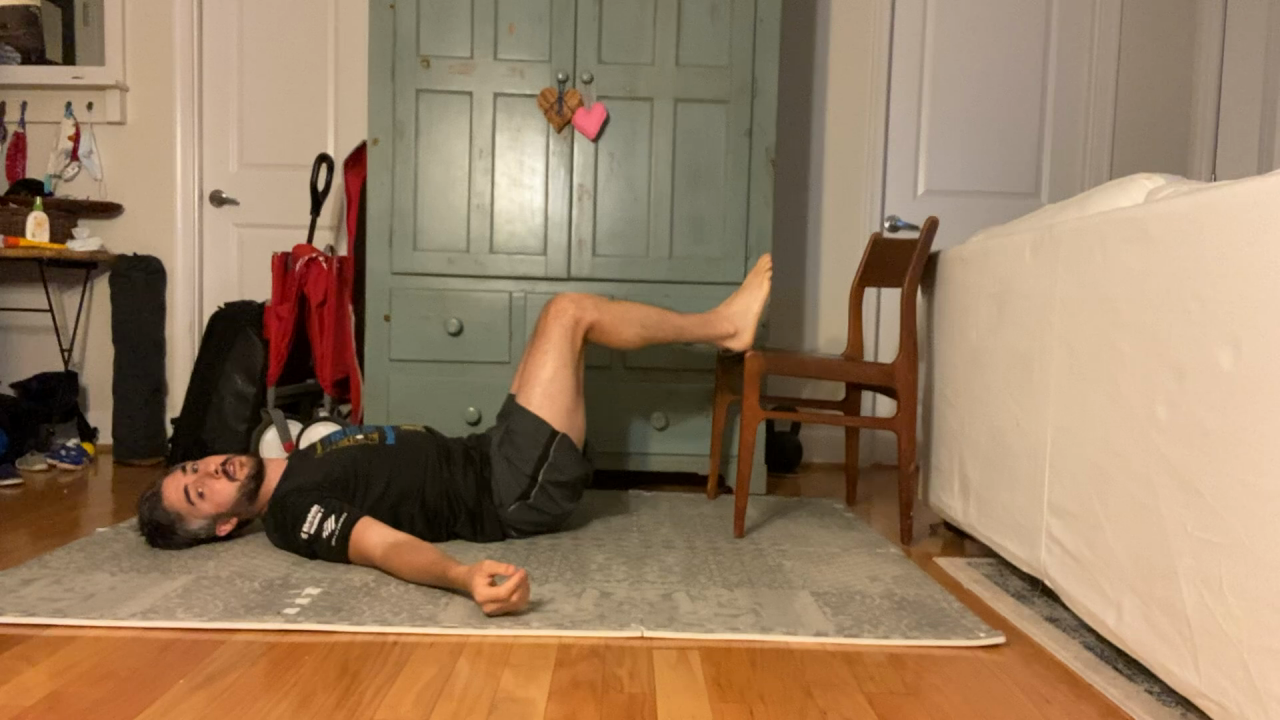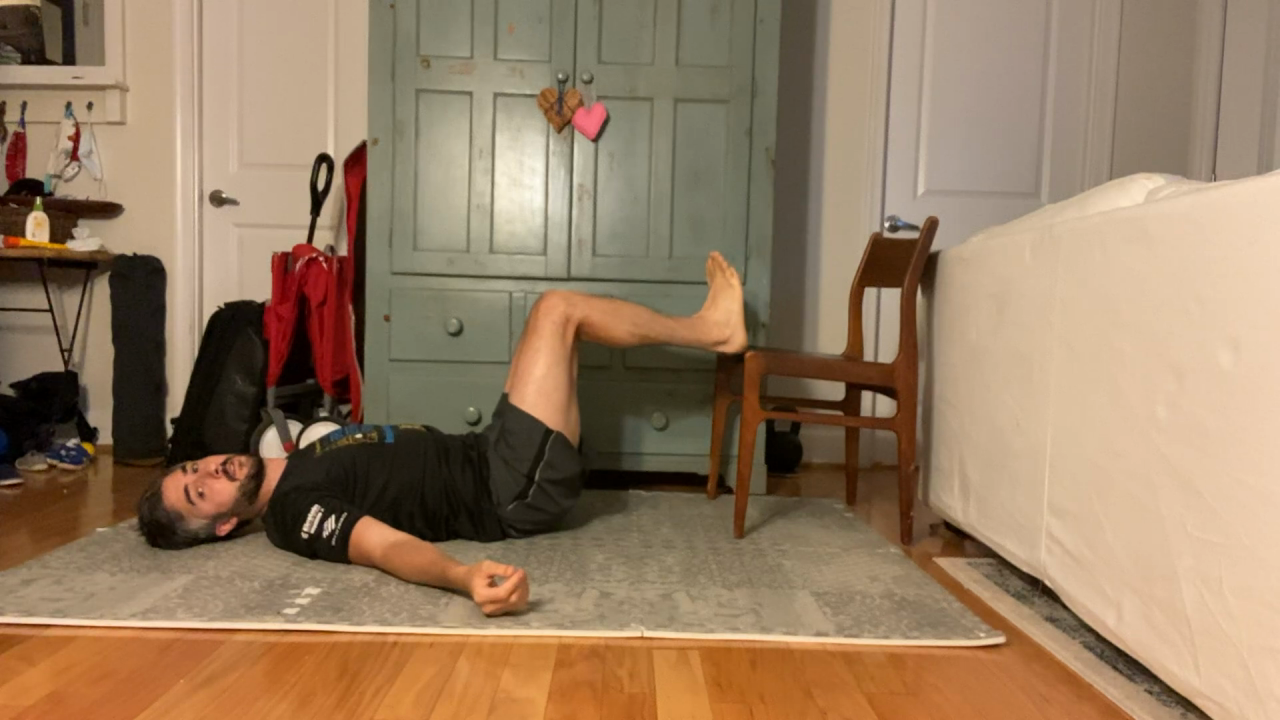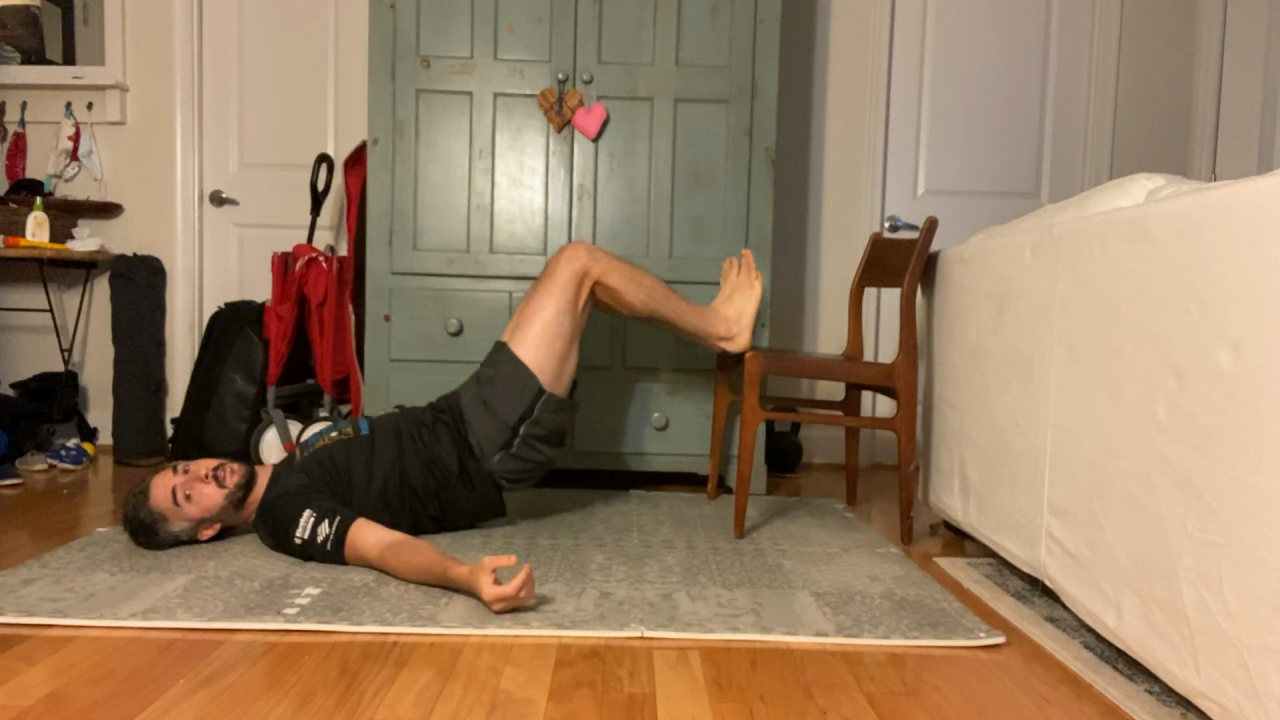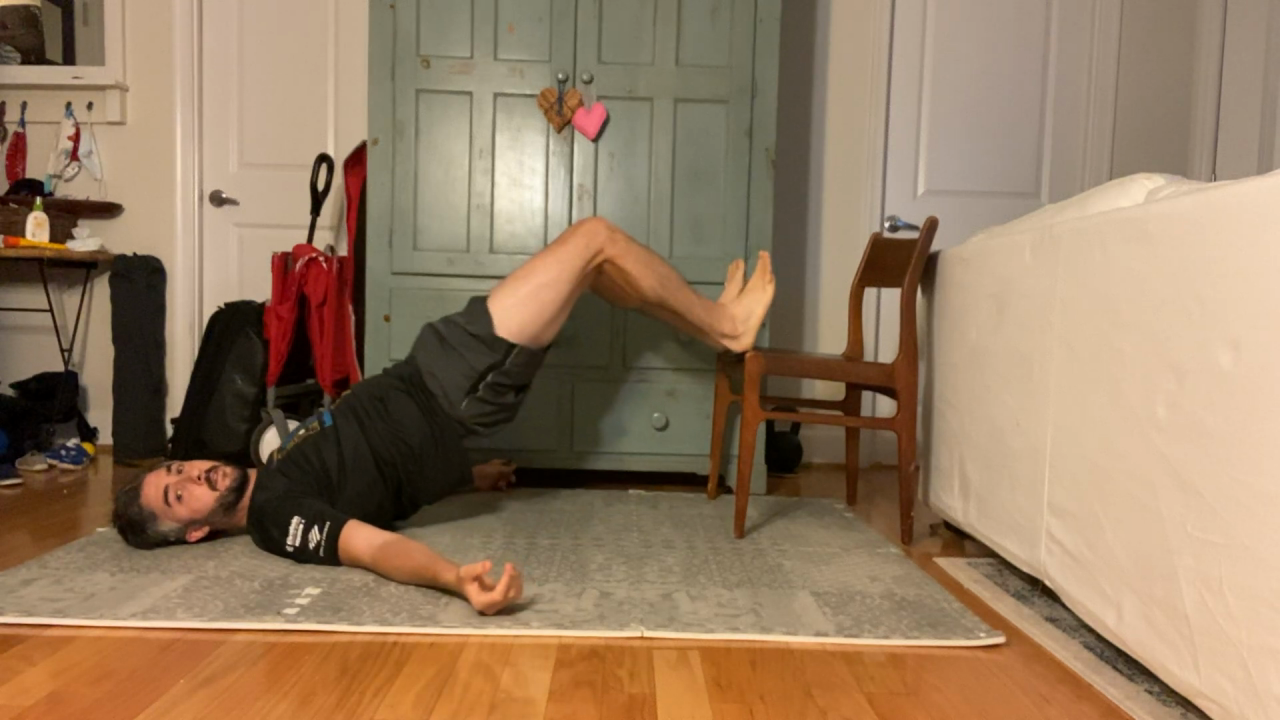
dt=1s
person 1, frame 1
left shoulder: (302, 467)
right shoulder: (297, 515)
right elbow: (389, 547)
right wrist: (464, 575)
left hip: (484, 458)
right hip: (517, 493)
left knee: (571, 320)
right knee: (568, 311)
left ankle: (717, 326)
right ankle: (720, 326)
person 1, frame 2
left shoulder: (301, 467)
right shoulder: (298, 514)
right elbow: (390, 547)
right wrist: (463, 578)
left hip: (482, 458)
right hip: (517, 492)
left knee: (562, 316)
right knee: (558, 309)
left ankle: (705, 328)
right ankle: (709, 330)
person 1, frame 3
left shoulder: (289, 476)
right shoulder: (288, 518)
right elbow: (388, 548)
right wrist: (467, 576)
left hip: (459, 423)
right hip: (494, 444)
left knee: (578, 268)
right knee: (578, 261)
left ankle: (713, 323)
right ankle: (718, 325)
person 1, frame 4
left shoulder: (276, 478)
right shoulder: (277, 520)
right elbow: (377, 548)
right wrist: (455, 579)
left hip: (430, 379)
right hip: (458, 390)
left knee: (591, 251)
right knee: (596, 236)
left ankle: (712, 320)
right ankle: (723, 326)
